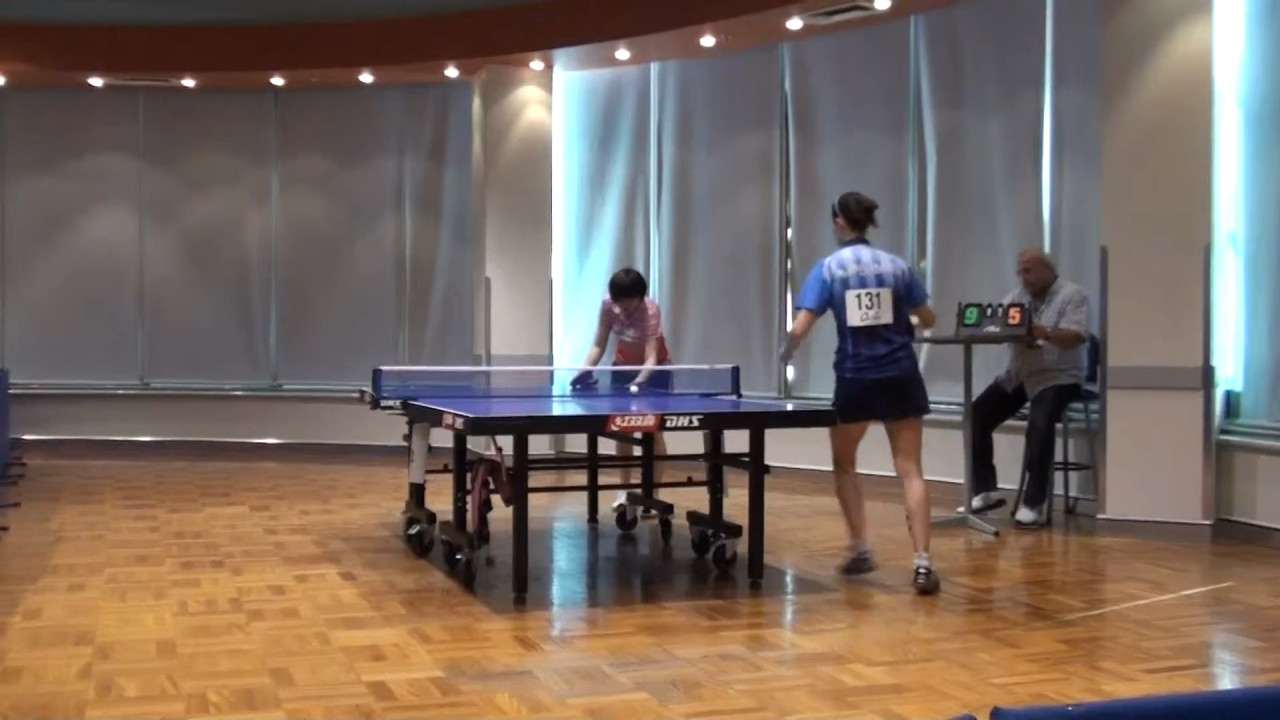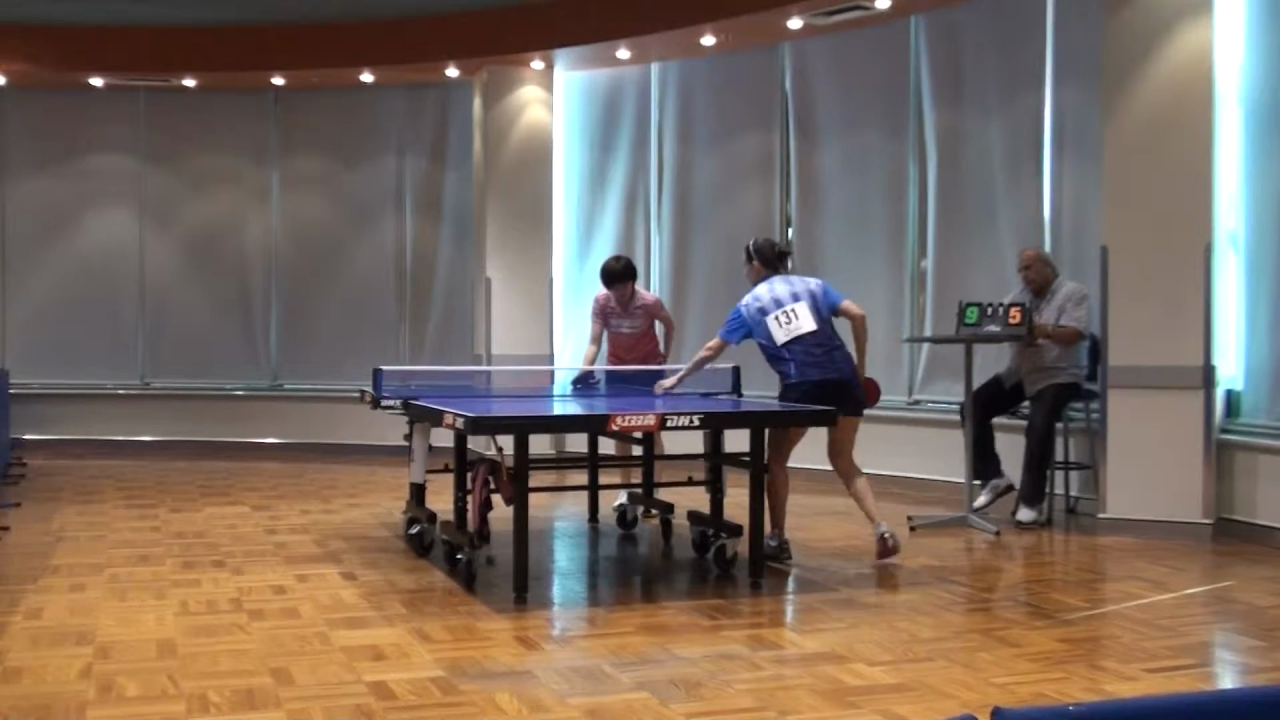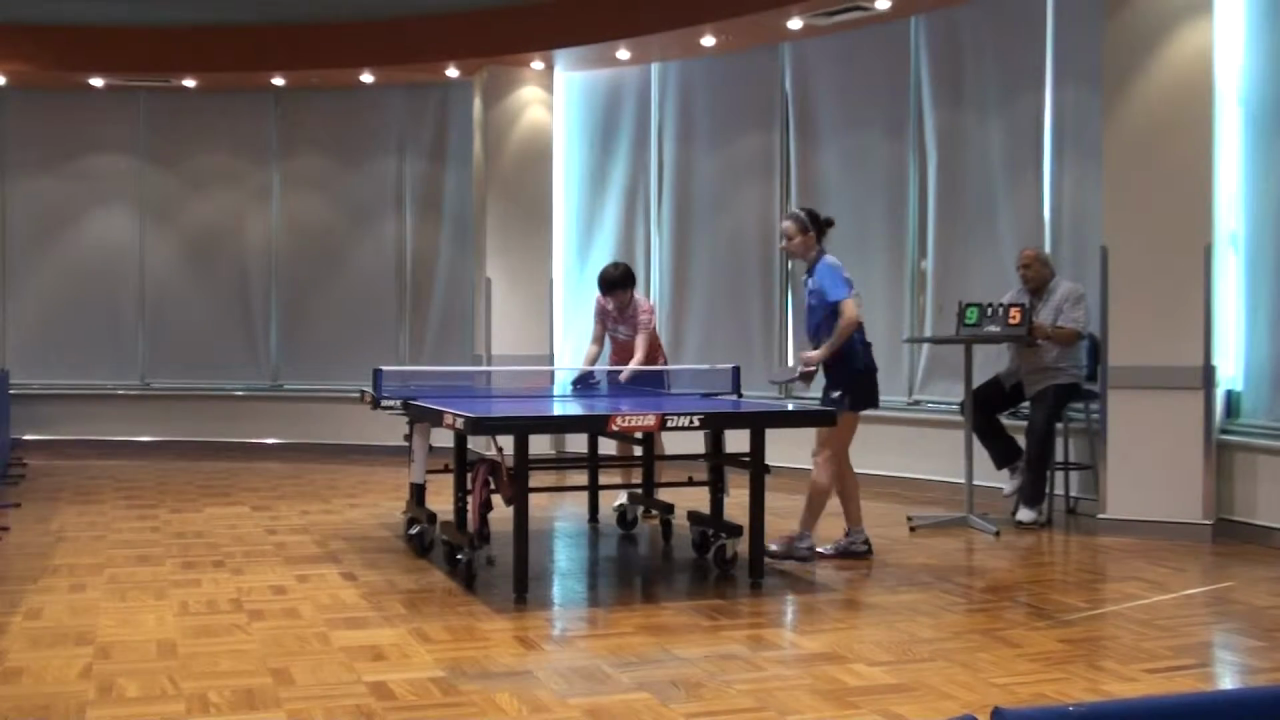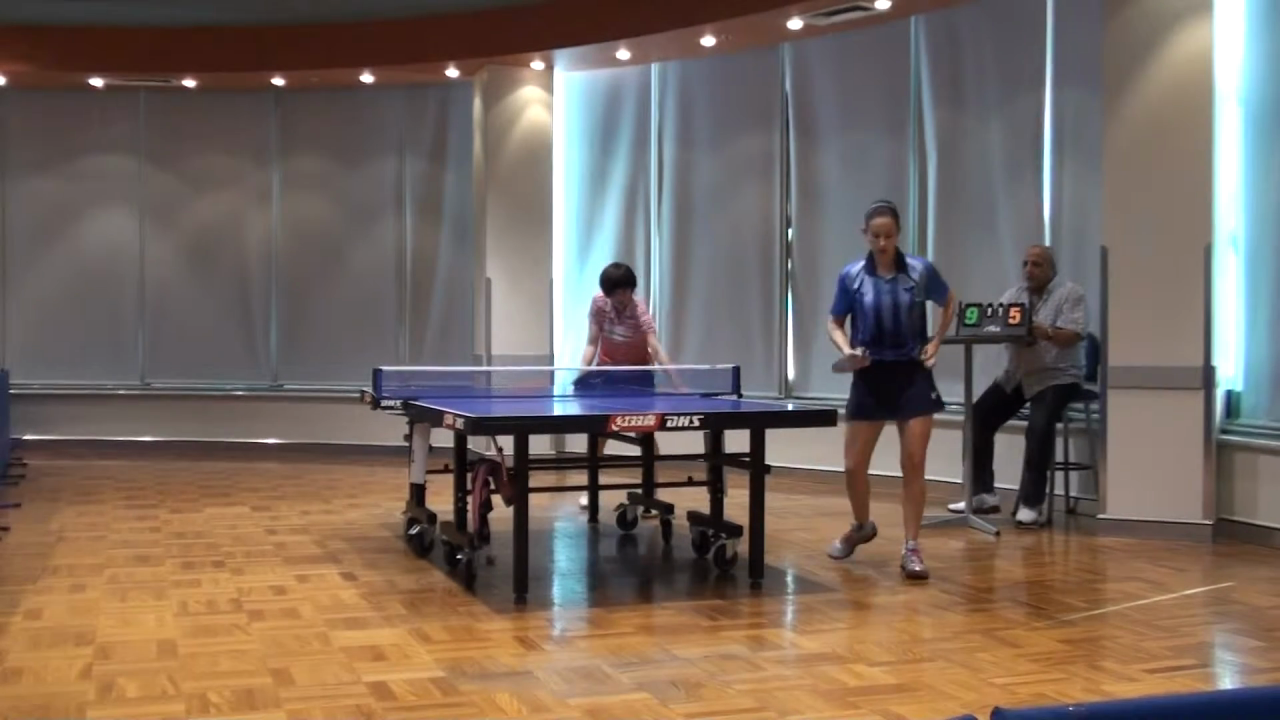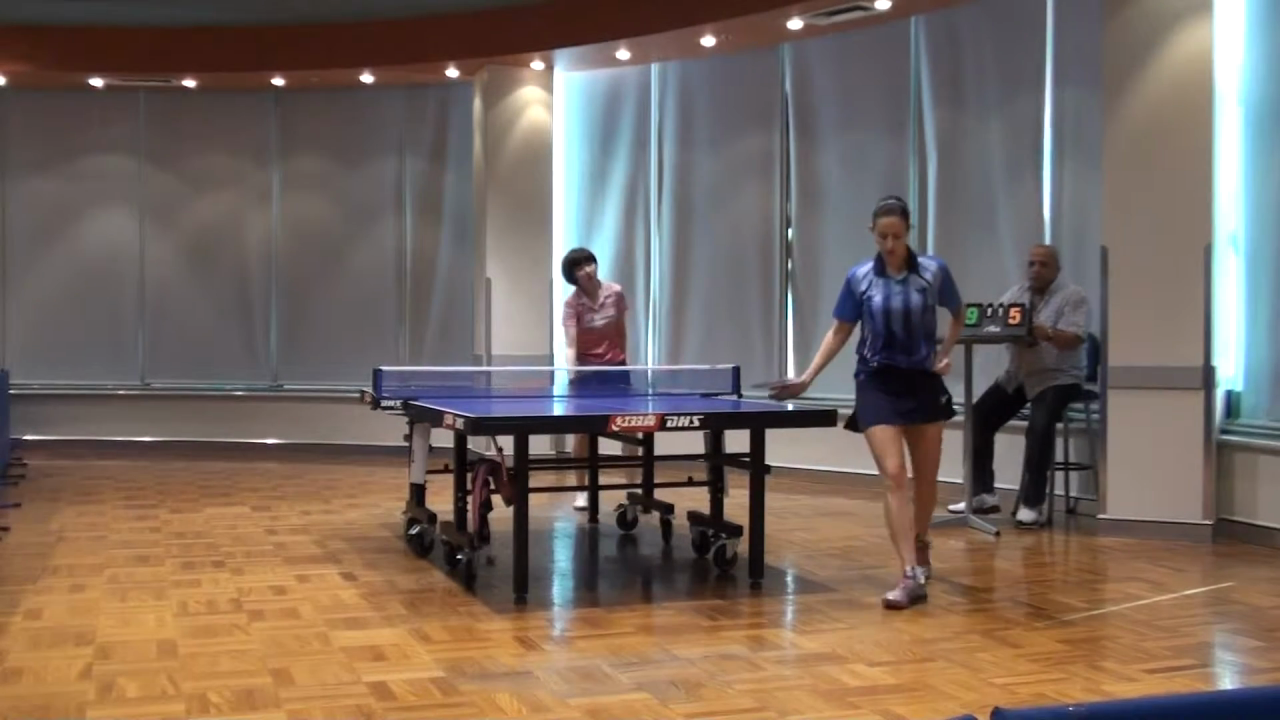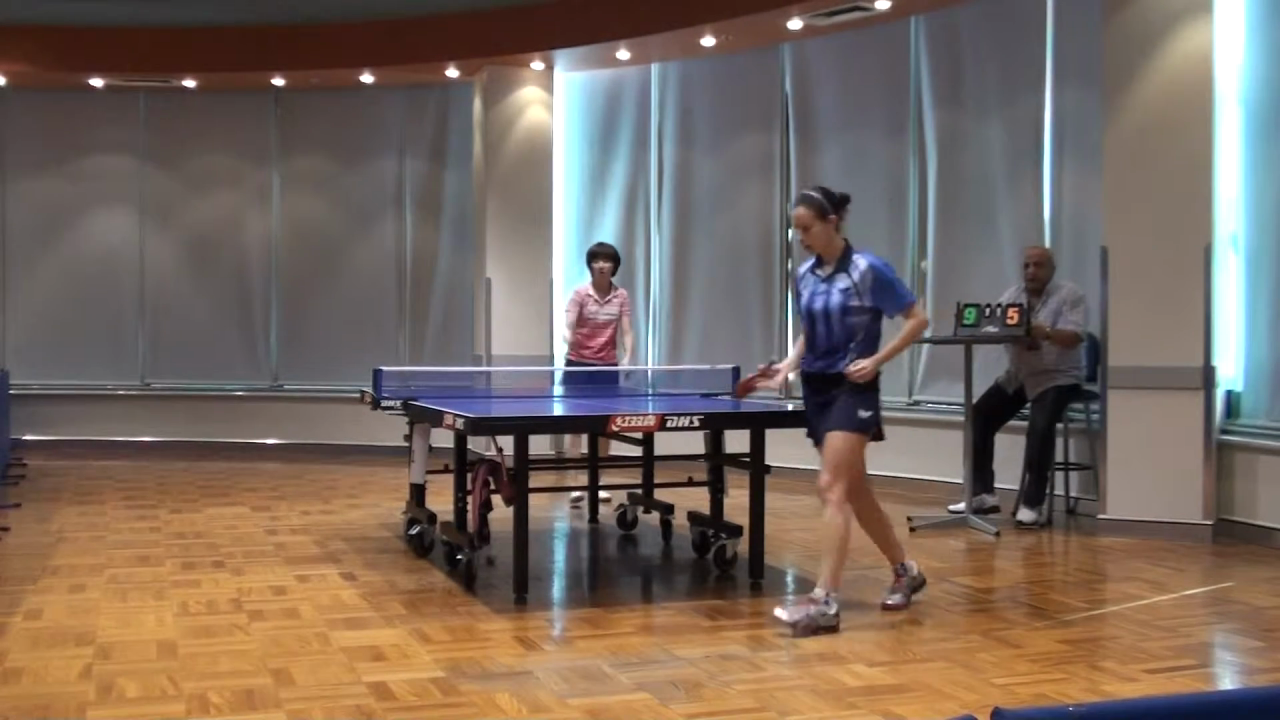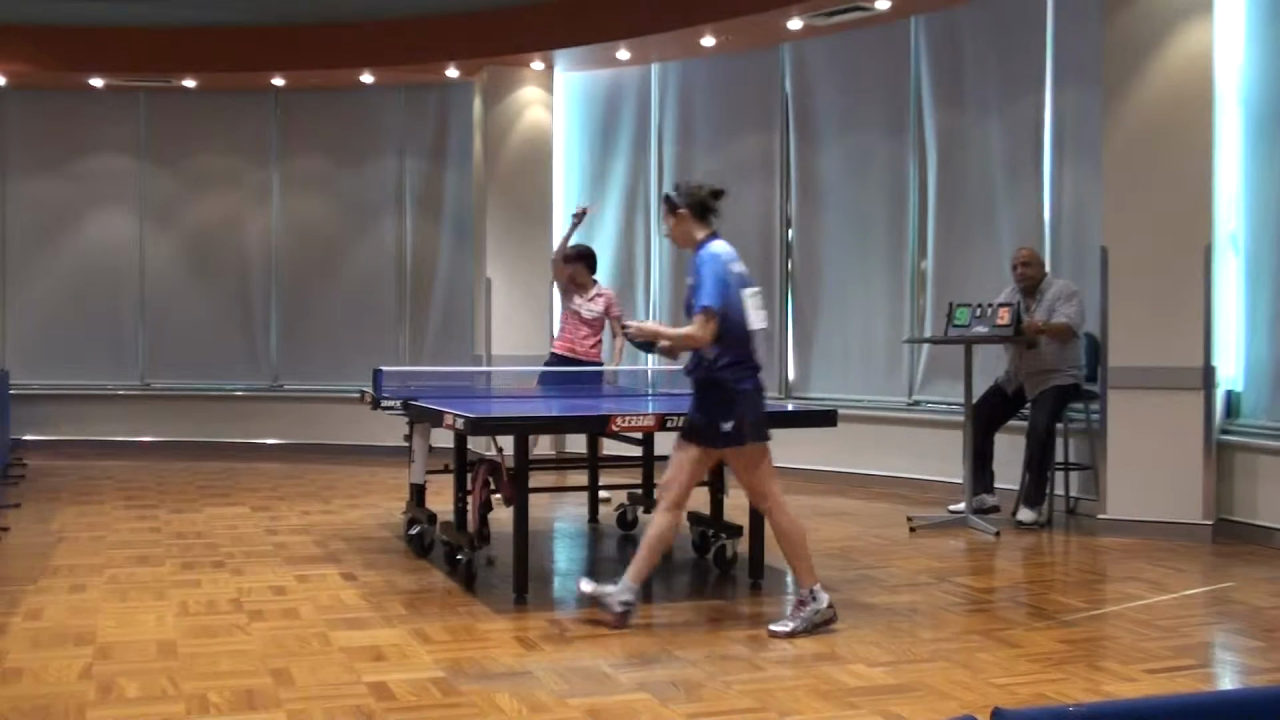
dt=0.5s
person 1, frame 1
left shoulder: (829, 267)
right shoulder: (897, 265)
left elbow: (800, 327)
right elbow: (928, 319)
left wrist: (787, 351)
left hip: (856, 378)
right hip: (902, 376)
left knee: (843, 465)
right knee: (909, 470)
left ankle: (860, 549)
right ankle: (923, 564)
person 1, frame 2
left shoulder: (749, 304)
right shoulder: (813, 285)
left elbow: (711, 350)
right elbow: (858, 315)
left wrist: (677, 379)
right wrist: (860, 363)
left hip: (803, 384)
right hip: (842, 379)
left knee: (776, 460)
right knee: (844, 462)
left ankle: (777, 540)
right ankle: (881, 529)
person 1, frame 3
left shoulder: (826, 269)
right shoulder: (814, 273)
left elbow: (852, 314)
left wrist: (825, 352)
right wrist: (819, 355)
left hip: (850, 373)
right hip: (842, 373)
left knee: (825, 456)
right knee: (835, 456)
left ankle: (801, 539)
right ankle: (855, 537)
person 1, frame 4
left shoulder: (921, 270)
right shoulder: (852, 276)
left elbow: (949, 303)
right elbow: (835, 324)
left wrist: (935, 342)
right wrist: (848, 350)
left hip: (912, 376)
right hip: (870, 378)
left knee: (913, 465)
right knee: (854, 465)
left ankle: (911, 549)
right ankle: (862, 526)
person 1, frame 5
left shoulder: (935, 271)
right shoulder: (858, 278)
left elbow: (957, 316)
right elbow: (838, 333)
left wrist: (946, 352)
right wrist: (807, 378)
left hip: (923, 383)
right hip: (878, 385)
left knee: (926, 480)
right knee: (893, 476)
left ankle: (919, 542)
right ankle: (911, 576)
person 1, frame 6
left shoulder: (870, 269)
right shoulder: (804, 275)
left elbow: (918, 319)
left wrist: (877, 360)
right wrist: (787, 365)
left hip: (853, 392)
right hip: (817, 391)
left knee: (832, 490)
right knee: (855, 493)
left ankle: (824, 601)
right ankle: (906, 571)
person 1, frame 7
left shoulder: (711, 259)
right shoulder: (719, 256)
left elbow: (701, 334)
left wrist: (651, 331)
right wrist: (671, 339)
left hip: (729, 398)
right hip: (718, 396)
left knee: (765, 498)
right knee: (671, 493)
left ankle: (815, 599)
right ankle: (623, 594)
person 2, frame 1
left shoulder: (1074, 295)
right shoulder: (1018, 296)
left elbow: (1075, 337)
left wrist: (1046, 332)
left hip: (1058, 377)
right hip: (1018, 376)
left knee: (1039, 425)
right knee: (977, 415)
left ankle: (1033, 504)
right ankle: (986, 491)
person 2, frame 2
left shoulder: (1073, 293)
right shoulder: (1019, 295)
left elbow: (1074, 334)
left wrist: (1045, 331)
left hip: (1058, 375)
right hip: (1019, 373)
left knee: (1039, 424)
right knee: (973, 407)
left ankle: (1032, 503)
right ankle: (994, 479)
person 2, frame 3
left shoulder: (1071, 293)
right shoulder: (1015, 295)
left elbow: (1073, 335)
left wrist: (1047, 332)
left hip: (1057, 376)
right hip: (1018, 374)
left knee: (1039, 425)
right knee: (974, 405)
left ankle: (1031, 504)
right ankle: (1017, 463)
person 2, frame 4
left shoulder: (1071, 293)
right shoulder: (1013, 294)
left elbow: (1072, 336)
left wrist: (1046, 333)
left hip: (1057, 377)
right hip: (1017, 376)
left knee: (1039, 426)
right knee: (978, 418)
left ankle: (1031, 504)
right ankle: (984, 496)
person 2, frame 5
left shoulder: (1073, 296)
right shoulder: (1015, 293)
left elbow: (1073, 339)
left wrist: (1048, 334)
left hip: (1058, 378)
right hip: (1018, 375)
left knee: (1039, 427)
right knee: (979, 417)
left ankle: (1032, 504)
right ankle: (984, 494)
person 2, frame 6
left shoulder: (1070, 294)
right shoulder: (1012, 294)
left elbow: (1073, 338)
left wrist: (1046, 332)
left hip: (1057, 378)
right hip: (1017, 376)
left knee: (1040, 427)
right knee: (978, 417)
left ankle: (1032, 504)
right ankle: (983, 494)
person 2, frame 7
left shoulder: (1064, 291)
right shoulder: (1009, 295)
left elbow: (1067, 330)
left wrist: (1039, 327)
left hip: (1057, 378)
right hip: (1017, 377)
left knee: (1039, 428)
right knee: (978, 418)
left ankle: (1032, 504)
right ankle: (983, 494)
person 3, frame 1
left shoulder: (651, 311)
right shoulder: (608, 305)
left elbow: (652, 358)
right elbow: (599, 345)
left wrist: (639, 382)
right wrist: (585, 371)
left hip: (652, 371)
right hip: (622, 368)
left knee: (653, 431)
left ankle: (653, 493)
right ankle: (625, 490)
person 3, frame 2
left shoulder: (650, 302)
right shoulder: (601, 302)
left elbow: (670, 325)
right elbow: (595, 343)
left wrist: (667, 358)
right wrist: (584, 371)
left hip: (649, 370)
right hip: (617, 372)
right ankle: (626, 489)
person 3, frame 3
left shoulder: (643, 309)
right shoulder: (602, 303)
left elbow: (641, 355)
right elbow: (596, 343)
left wrist: (624, 377)
right wrist: (584, 372)
left hip: (650, 370)
right hip: (619, 369)
right ankle: (627, 489)
person 3, frame 4
left shoulder: (640, 311)
right shoulder: (598, 304)
left elbow: (657, 349)
right elbow: (592, 344)
right wrist: (583, 371)
left hip: (639, 374)
right hip: (607, 372)
person 3, frame 5
left shoulder: (616, 293)
right shoulder: (571, 305)
left elbow: (621, 331)
right elbow: (571, 346)
left wrist: (625, 361)
left hip: (616, 368)
right hip: (587, 371)
right knee: (583, 431)
right ankle: (582, 490)
person 3, frame 6
left shoulder: (622, 296)
right shoulder: (580, 294)
left elbow: (626, 332)
right elbow: (568, 328)
left wrist: (627, 358)
right wrist: (570, 339)
left hip: (607, 367)
right hip: (579, 365)
person 3, frame 7
left shoulder: (607, 297)
right shoulder: (566, 289)
left elbow: (618, 336)
right elbow: (556, 256)
left wrist: (615, 364)
right wrist: (574, 225)
left hip: (590, 367)
right hip: (560, 362)
